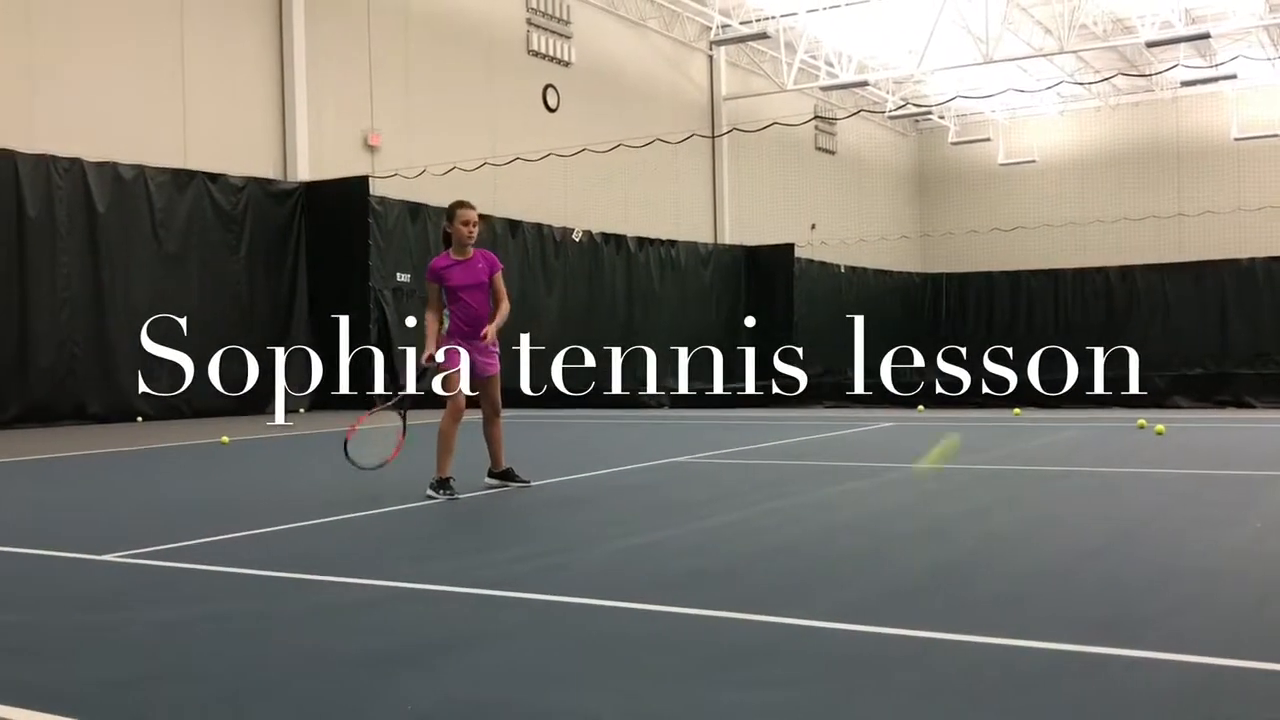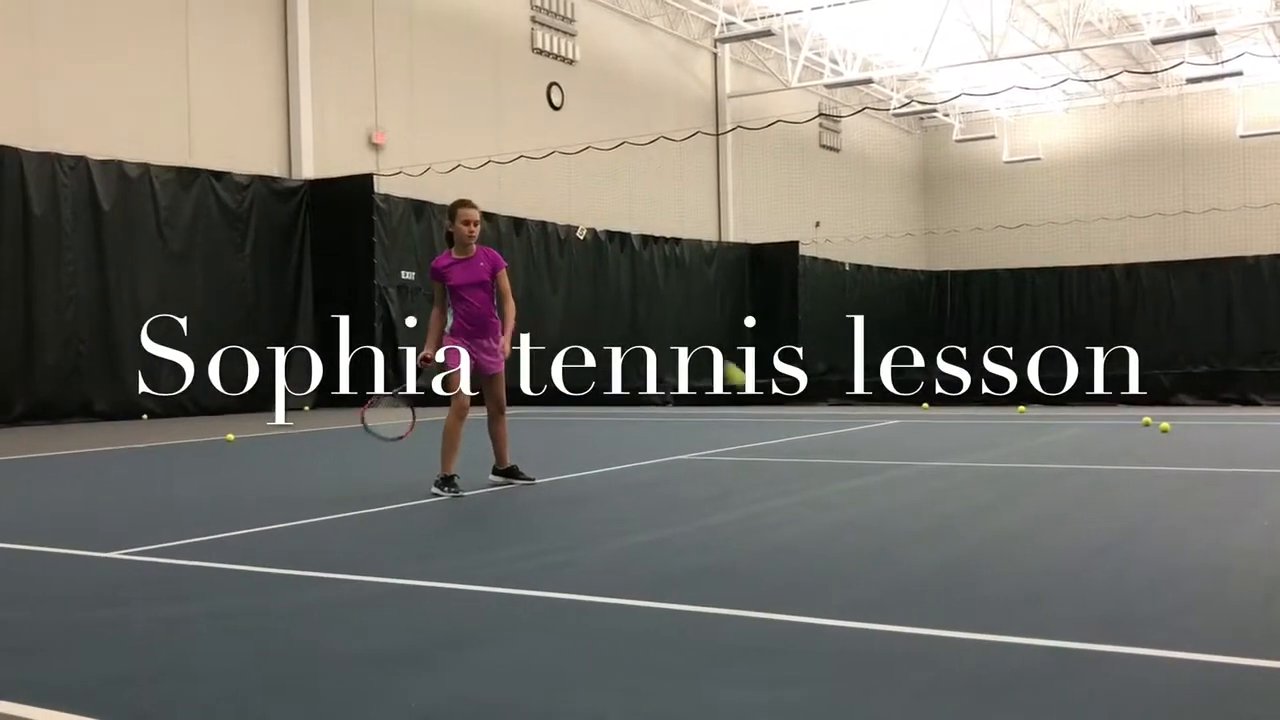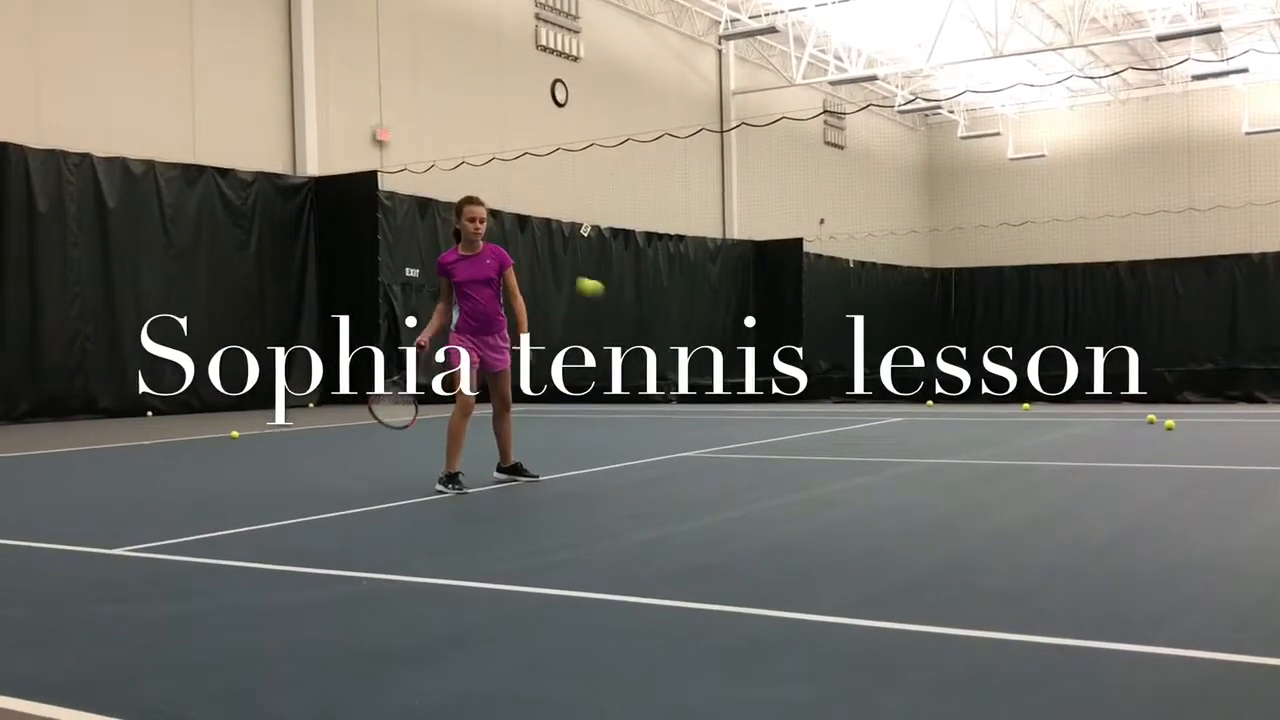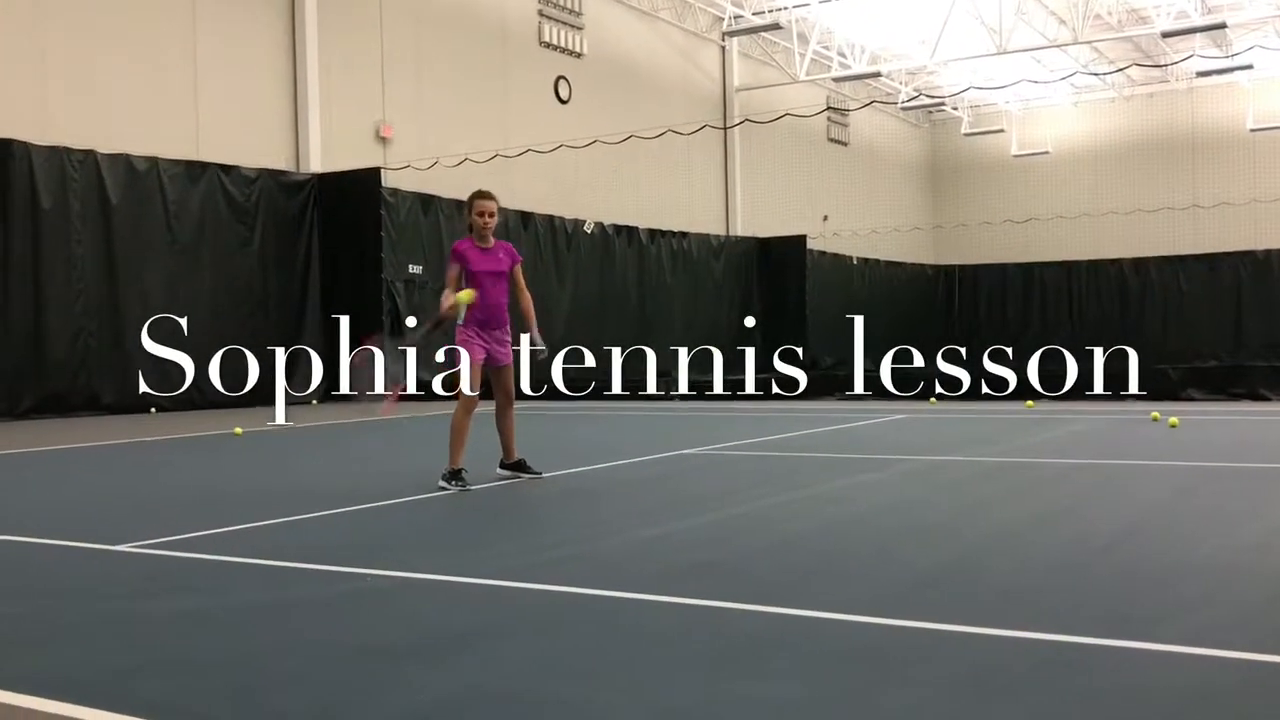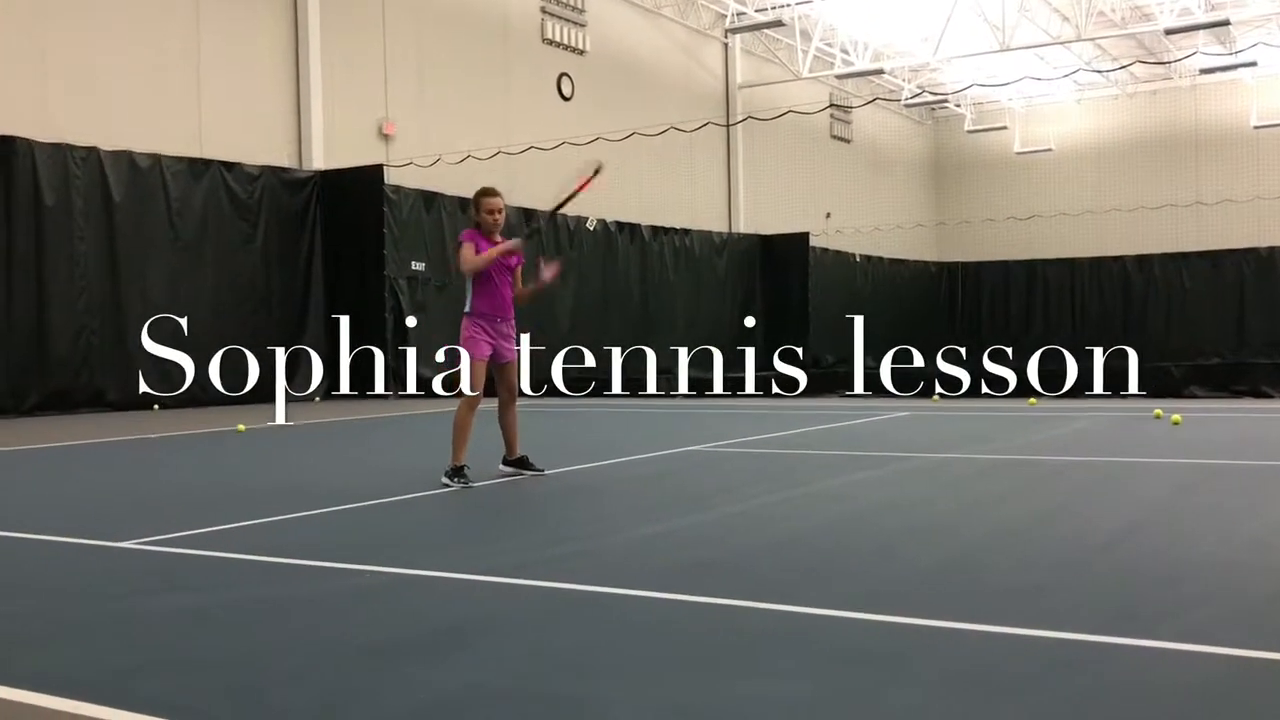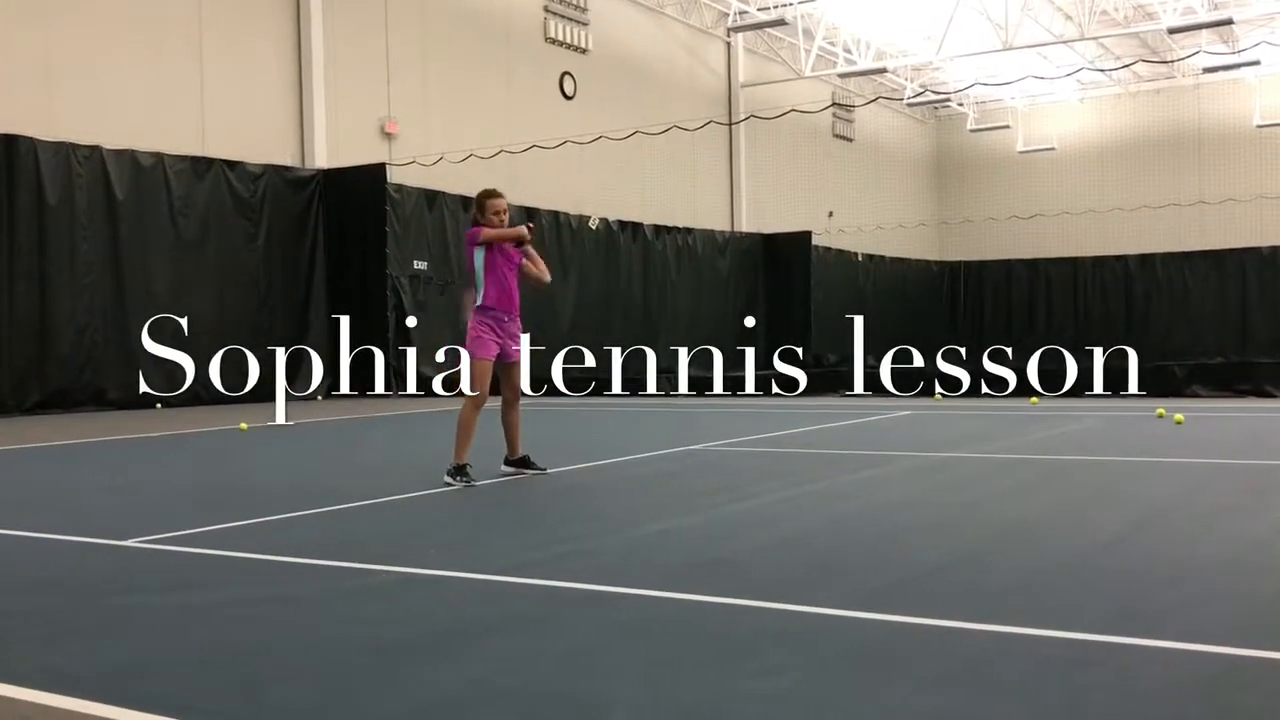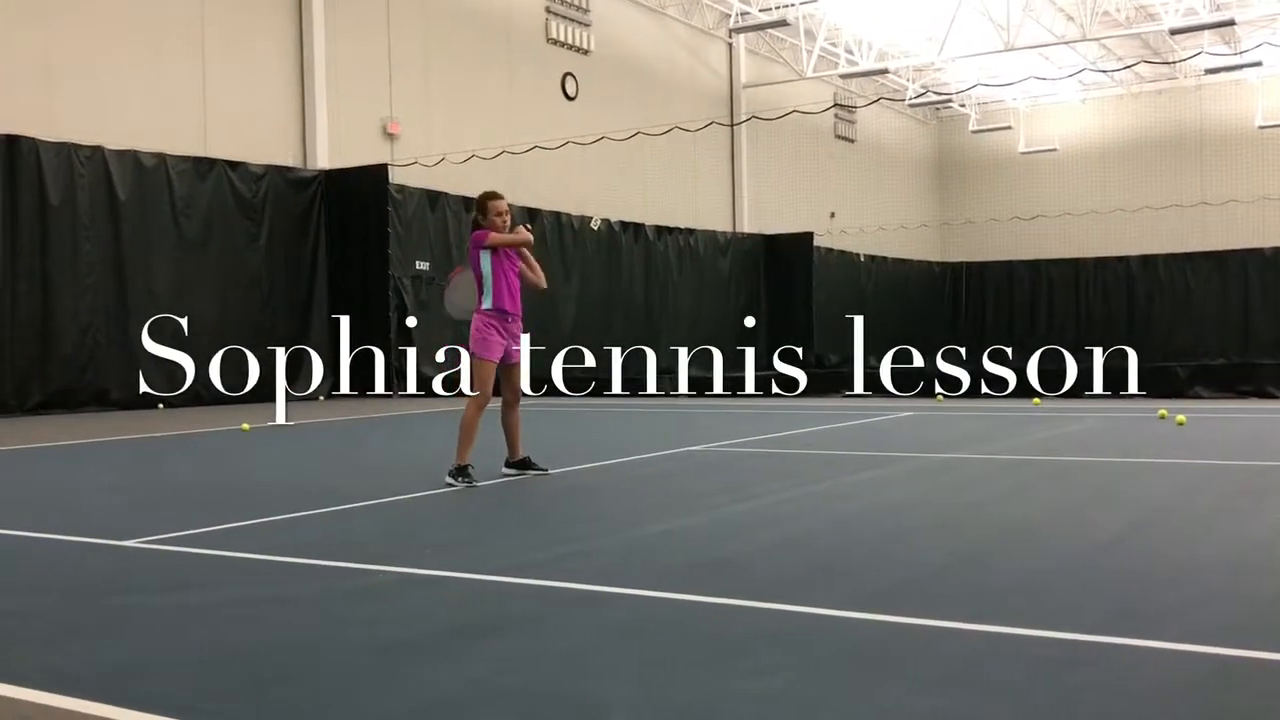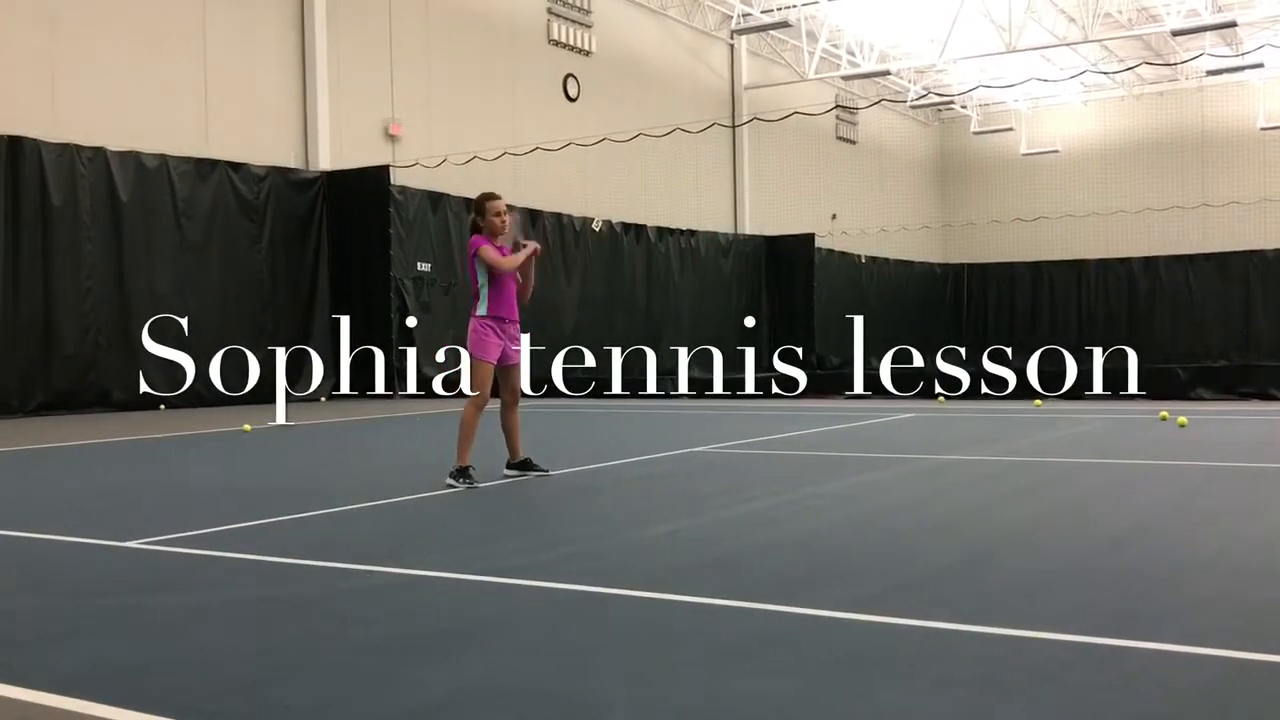
dt=0.2s
person 1, frame 1
left shoulder: (489, 260)
right shoulder: (438, 266)
left elbow: (503, 302)
right elbow: (433, 310)
left wrist: (494, 327)
right wrist: (430, 346)
left hip: (485, 344)
right hip: (454, 344)
left knee: (493, 409)
right knee: (456, 408)
left ankle: (498, 470)
right ankle: (440, 479)
person 1, frame 2
left shoulder: (492, 258)
right shoulder: (440, 266)
left elbow: (507, 300)
right elbow: (439, 308)
left wrist: (507, 336)
right wrist: (429, 346)
left hip: (490, 341)
right hip: (458, 342)
left knee: (498, 406)
right knee: (460, 406)
left ankle: (502, 467)
right ankle: (445, 477)
person 1, frame 3
left shoulder: (499, 256)
right shoulder: (447, 261)
left elbow: (515, 298)
right elbow: (445, 303)
left wrist: (523, 337)
right wrist: (427, 334)
left hip: (496, 338)
right hip: (464, 338)
left knee: (503, 403)
right knee: (465, 403)
left ankle: (507, 464)
right ankle: (449, 474)
person 1, frame 4
left shoulder: (508, 252)
right shoulder: (461, 249)
left elbow: (522, 294)
right elbow: (450, 288)
left wrist: (535, 332)
right wrist: (448, 303)
left hip: (501, 332)
right hip: (472, 332)
left knee: (506, 398)
right knee: (468, 400)
left ankle: (510, 461)
right ankle: (452, 470)
person 1, frame 5
left shoulder: (513, 251)
right shoulder: (469, 237)
left elbow: (517, 295)
right elbow: (469, 267)
left wrist: (541, 280)
right wrist: (502, 247)
left hip: (505, 326)
right hip: (477, 325)
left knee: (509, 395)
right knee: (472, 396)
left ankle: (513, 457)
right ankle: (455, 467)
person 1, frame 6
left shoulder: (514, 251)
right shoulder: (476, 236)
left elbow: (544, 278)
right elbow: (521, 231)
left wrist: (526, 246)
right wrist: (522, 233)
left hip: (511, 325)
right hip: (485, 324)
left knee: (513, 395)
right knee: (478, 396)
left ankle: (514, 457)
right ankle: (457, 465)
person 1, frame 7
left shoulder: (512, 254)
right shoulder: (480, 238)
left elbow: (540, 283)
right elbow: (525, 237)
left wrist: (522, 248)
right wrist: (521, 237)
left hip: (512, 326)
right hip: (489, 324)
left knee: (513, 396)
right knee: (481, 397)
left ankle: (515, 459)
right ankle: (459, 466)
person 1, frame 8
left shoulder: (508, 251)
right shoulder: (478, 243)
left elbow: (523, 296)
right elbow: (504, 265)
left wrist: (530, 261)
right wrist: (527, 249)
left hip: (510, 328)
right hip: (486, 327)
left knee: (512, 398)
right knee: (480, 397)
left ankle: (516, 460)
right ankle: (460, 467)
